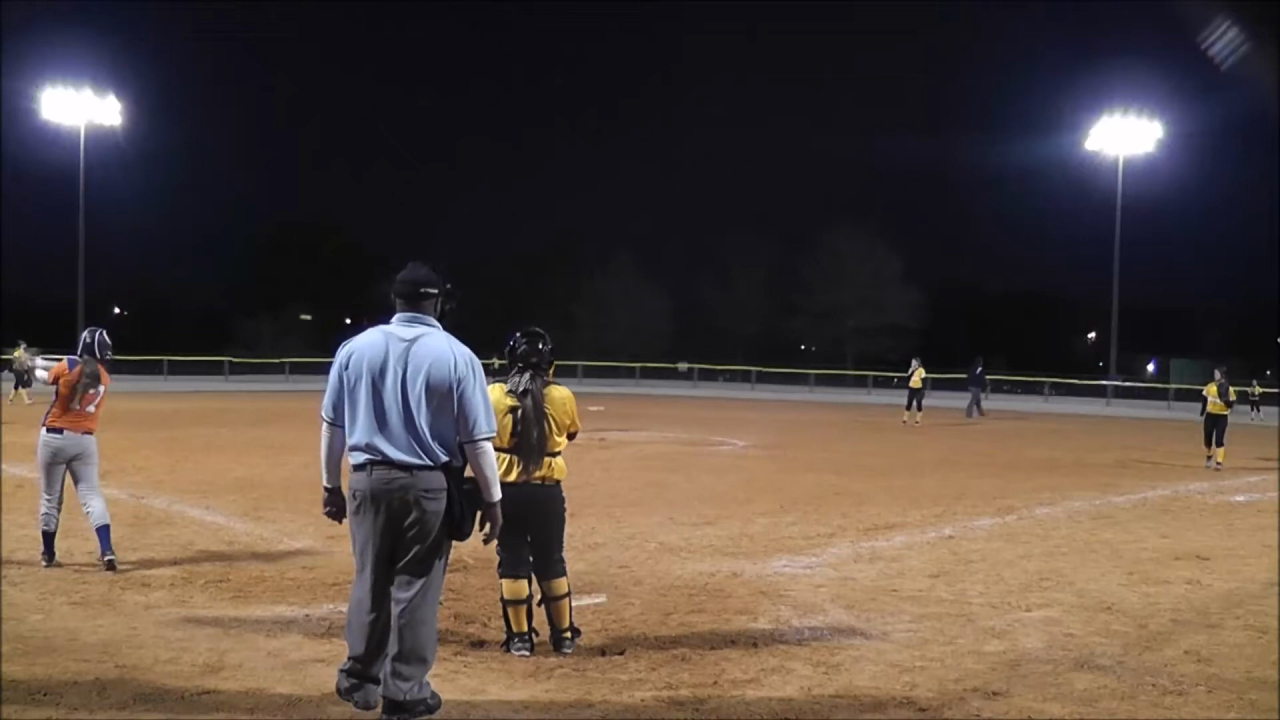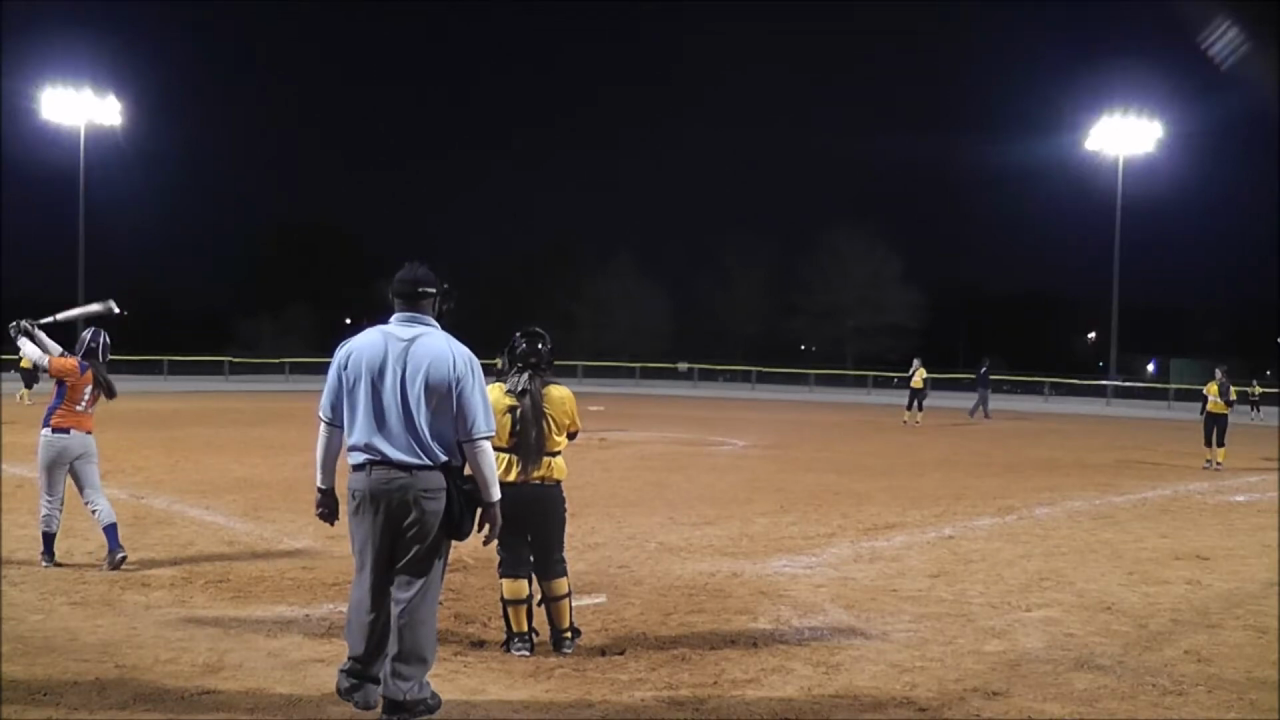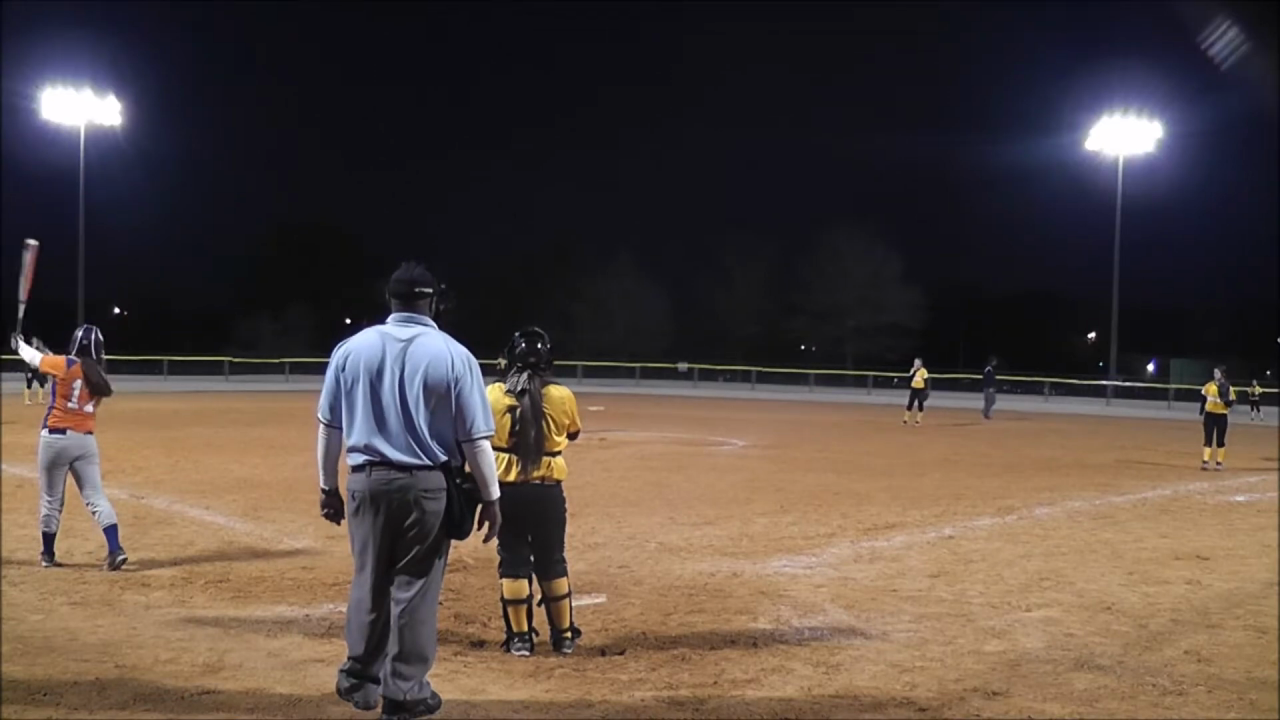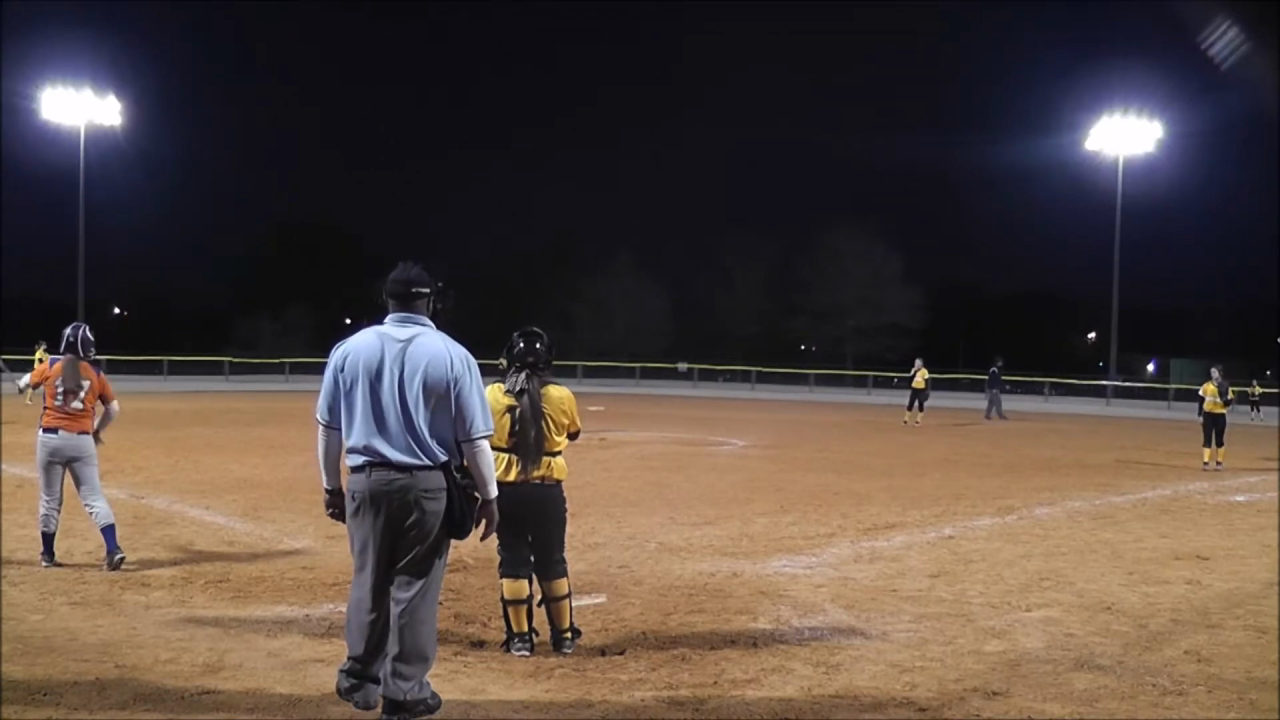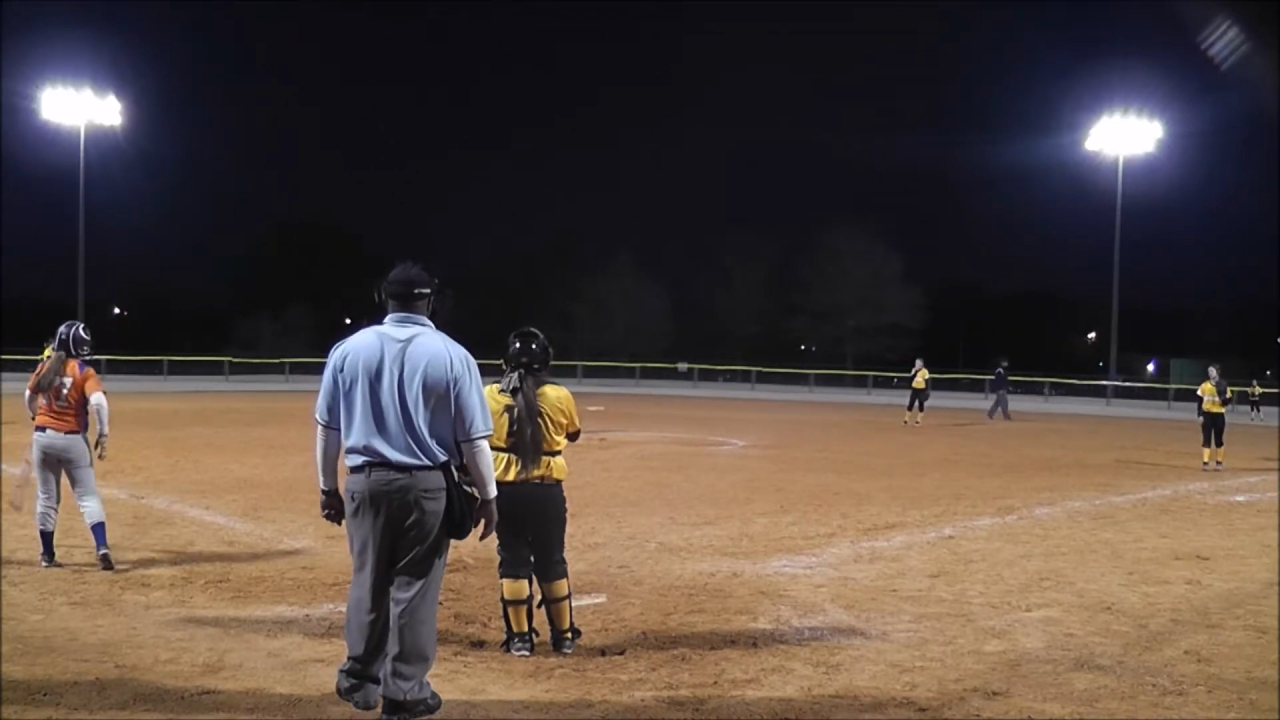
dt=0.2s
person 1, frame 1
left shoulder: (355, 348)
right shoulder: (457, 355)
left elbow: (332, 425)
right elbow: (477, 440)
left wrist: (331, 484)
right wrist: (491, 499)
left hip: (369, 480)
right hip: (428, 485)
left knee: (370, 582)
right knee: (415, 587)
left ankle: (360, 681)
person 1, frame 2
left shoulder: (354, 348)
right shoulder: (456, 355)
left elbow: (330, 425)
right elbow: (476, 439)
left wrist: (325, 485)
right wrist: (491, 499)
left hip: (368, 480)
right hip: (428, 485)
left knee: (369, 582)
right knee: (415, 587)
left ankle: (360, 680)
person 1, frame 3
left shoulder: (351, 349)
right shoulder: (453, 354)
left elbow: (329, 427)
right elbow: (475, 438)
left wrist: (328, 486)
right wrist: (490, 497)
left hip: (367, 481)
right hip: (427, 485)
left knee: (369, 582)
right knee: (415, 587)
left ankle: (360, 680)
person 1, frame 4
left shoulder: (349, 349)
right shoulder: (452, 355)
left elbow: (329, 428)
right elbow: (474, 438)
left wrist: (332, 487)
right wrist: (488, 496)
left hip: (367, 482)
right hip: (427, 485)
left knee: (368, 582)
right knee: (414, 587)
left ankle: (360, 681)
person 1, frame 5
left shoulder: (348, 349)
right shoulder: (451, 355)
left elbow: (327, 428)
right elbow: (473, 438)
left wrist: (328, 487)
right wrist: (487, 496)
left hip: (366, 482)
right hip: (426, 485)
left knee: (368, 582)
right knee: (414, 587)
left ankle: (360, 681)
person 2, frame 1
left shoulder: (493, 395)
right shoulder: (562, 397)
right elbow: (571, 433)
left hip: (506, 490)
right hip: (546, 491)
left knee: (512, 562)
right knee: (551, 562)
left ankle: (519, 638)
right ankle: (563, 635)
person 2, frame 2
left shoulder: (493, 394)
right shoulder: (562, 396)
right elbow: (572, 433)
left hip: (505, 489)
right hip: (547, 490)
left knee: (513, 561)
right knee: (552, 561)
left ankle: (520, 637)
right ankle: (563, 635)
person 2, frame 3
left shoulder: (492, 394)
right shoulder: (562, 396)
right elbow: (573, 433)
left hip: (505, 489)
right hip: (547, 490)
left knee: (513, 561)
right knee: (552, 561)
left ankle: (520, 637)
right ankle: (564, 634)
person 2, frame 4
left shoulder: (493, 394)
right shoulder: (562, 396)
right elbow: (574, 433)
left hip: (506, 490)
right hip: (547, 491)
left knee: (513, 561)
right knee: (552, 561)
left ankle: (520, 637)
right ankle: (563, 635)
person 2, frame 5
left shoulder: (491, 395)
right shoulder: (560, 396)
right elbow: (574, 434)
left hip: (505, 489)
right hip: (547, 490)
left knee: (513, 561)
right knee: (552, 562)
left ankle: (520, 638)
right ankle: (563, 635)
person 3, frame 1
left shoulder: (69, 368)
right shoulder: (104, 377)
left elbow: (46, 376)
left wrist: (34, 367)
right wrist: (42, 363)
left hip: (54, 437)
right hip: (84, 440)
left knee: (51, 498)
right knee: (91, 497)
left ankle: (48, 555)
right ankle: (107, 550)
person 3, frame 2
left shoulder: (76, 368)
right shoulder: (99, 375)
left elbow: (39, 358)
right elbow: (62, 356)
left wrist: (20, 337)
right wrist: (36, 332)
left hip: (56, 438)
right hip: (84, 441)
left knee: (51, 500)
right knee: (95, 496)
left ankle: (48, 555)
right ankle: (115, 547)
person 3, frame 3
left shoulder: (64, 365)
right shoulder: (99, 376)
left elbow: (32, 358)
left wrist: (19, 343)
right wrist: (52, 358)
left hip: (55, 439)
right hip: (85, 441)
left knee: (51, 500)
right knee: (96, 497)
left ankle: (48, 555)
right ankle: (115, 549)
person 3, frame 4
left shoulder: (51, 366)
right shoulder: (96, 375)
left elbow: (27, 383)
right elbow: (113, 408)
left wrist: (21, 385)
right wrist: (99, 430)
left hip: (50, 438)
right hip: (81, 441)
left knee: (49, 500)
right knee: (94, 497)
left ankle: (47, 555)
right ankle: (113, 549)
person 3, frame 5
left shoulder: (45, 366)
right shoulder: (84, 371)
left elbow: (29, 397)
right elbow: (99, 402)
left wrist: (35, 416)
right wrist: (103, 434)
left hip: (42, 436)
right hip: (73, 439)
left knee: (47, 498)
right knee: (88, 497)
left ankle: (48, 555)
right ankle: (101, 546)
